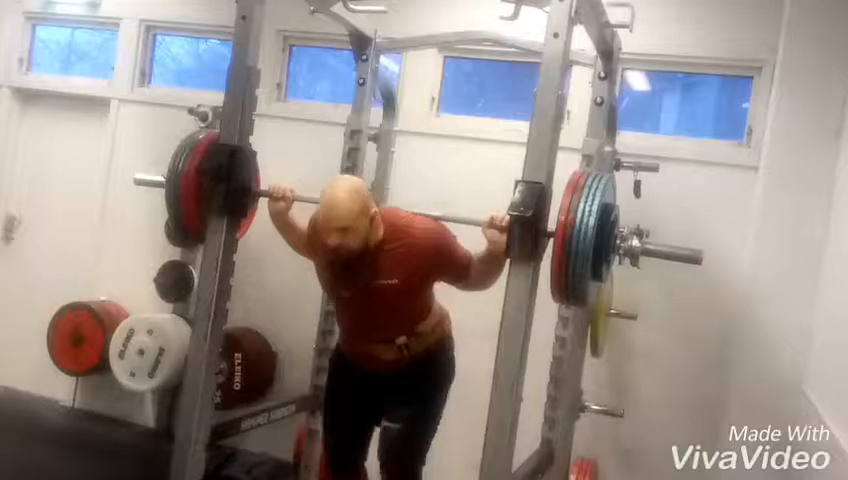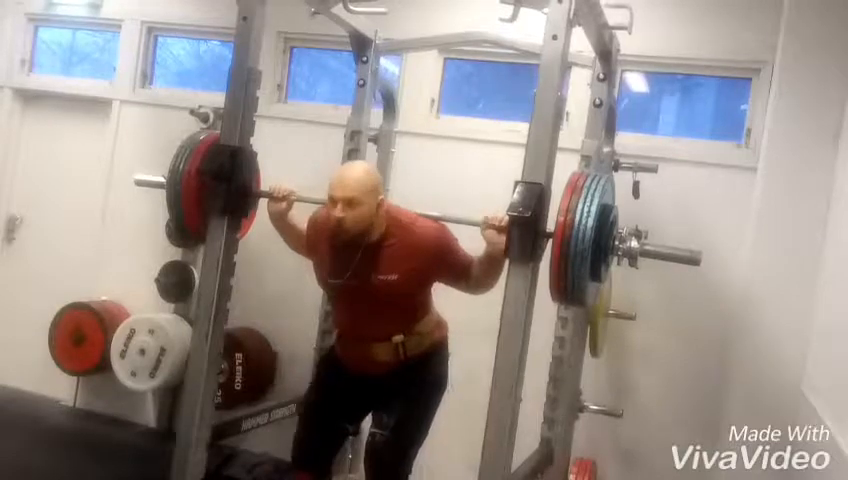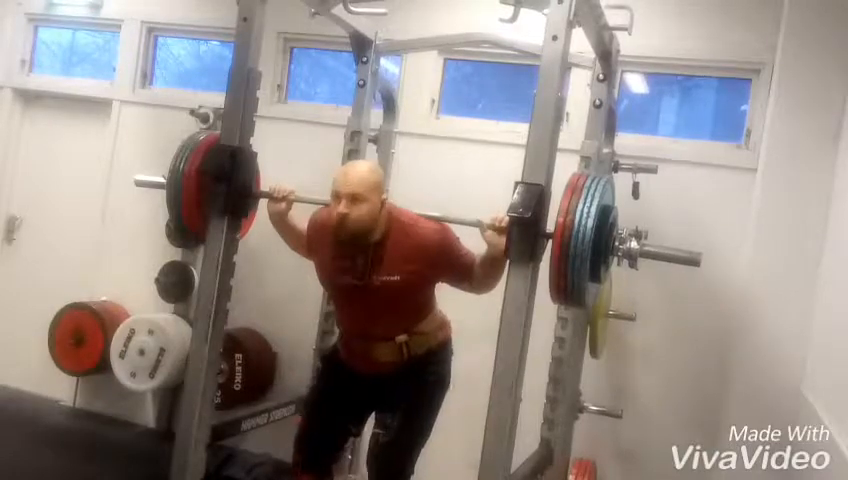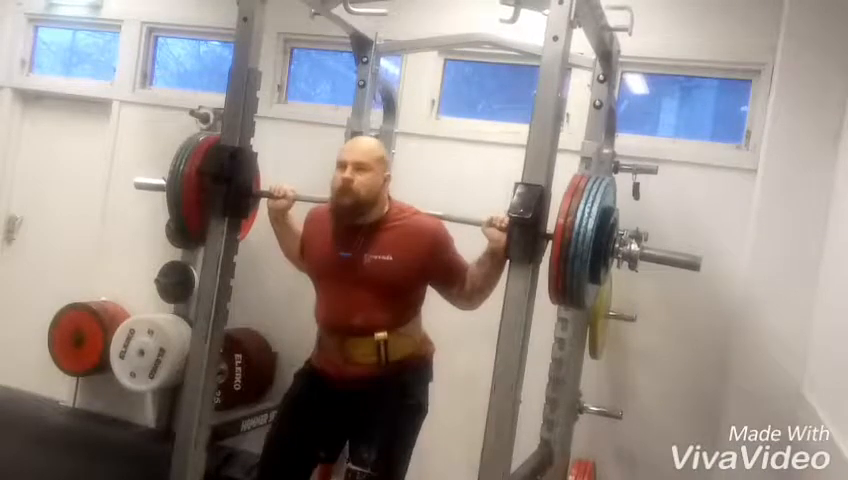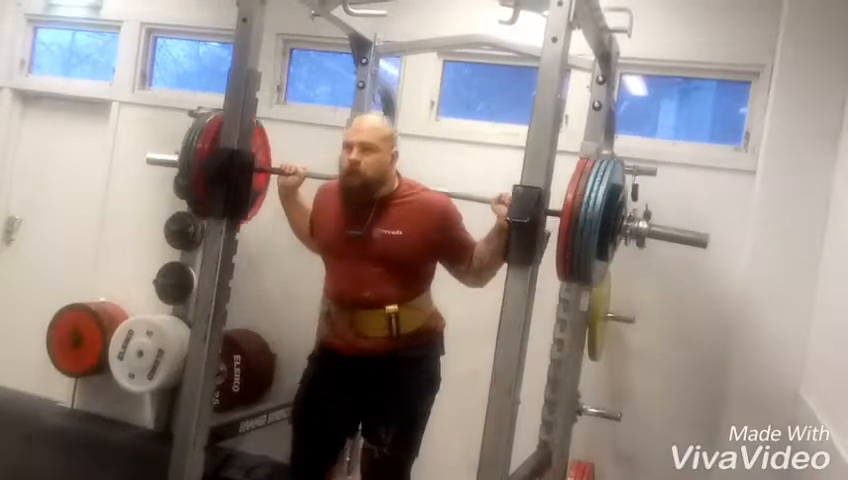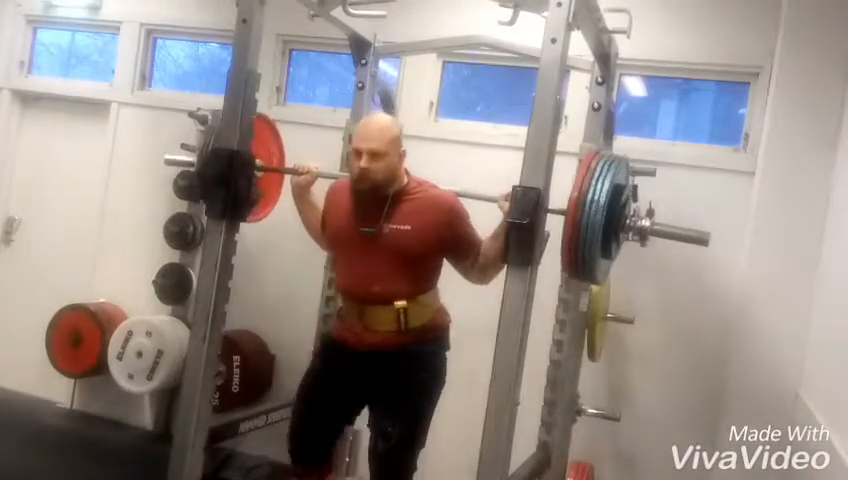
dt=0.5s
person 1, frame 1
left shoulder: (423, 238)
right shoulder: (323, 229)
left elbow: (473, 277)
left wrist: (496, 251)
right wrist: (280, 216)
left hip: (420, 363)
right hip: (354, 359)
person 1, frame 2
left shoulder: (424, 239)
right shoulder: (323, 226)
left elbow: (474, 281)
left wrist: (495, 253)
right wrist: (279, 217)
left hip: (413, 366)
right hip: (347, 358)
person 1, frame 3
left shoulder: (426, 238)
right shoulder: (324, 225)
left elbow: (477, 280)
left wrist: (496, 254)
right wrist: (279, 218)
left hip: (416, 365)
right hip: (350, 357)
person 1, frame 4
left shoulder: (423, 233)
right shoulder: (318, 220)
left elbow: (466, 295)
left wrist: (497, 254)
right wrist: (278, 217)
left hip: (393, 380)
right hip: (325, 370)
person 1, frame 5
left shoulder: (431, 209)
right shoulder: (328, 197)
left elbow: (474, 272)
left wrist: (504, 229)
right wrist: (288, 193)
left hip: (404, 356)
right hip: (337, 348)
person 1, frame 6
left shoulder: (439, 207)
right shoulder: (340, 194)
left elbow: (479, 270)
left wrist: (510, 228)
right wrist: (301, 193)
left hip: (411, 353)
right hip: (346, 342)
right knee: (307, 442)
